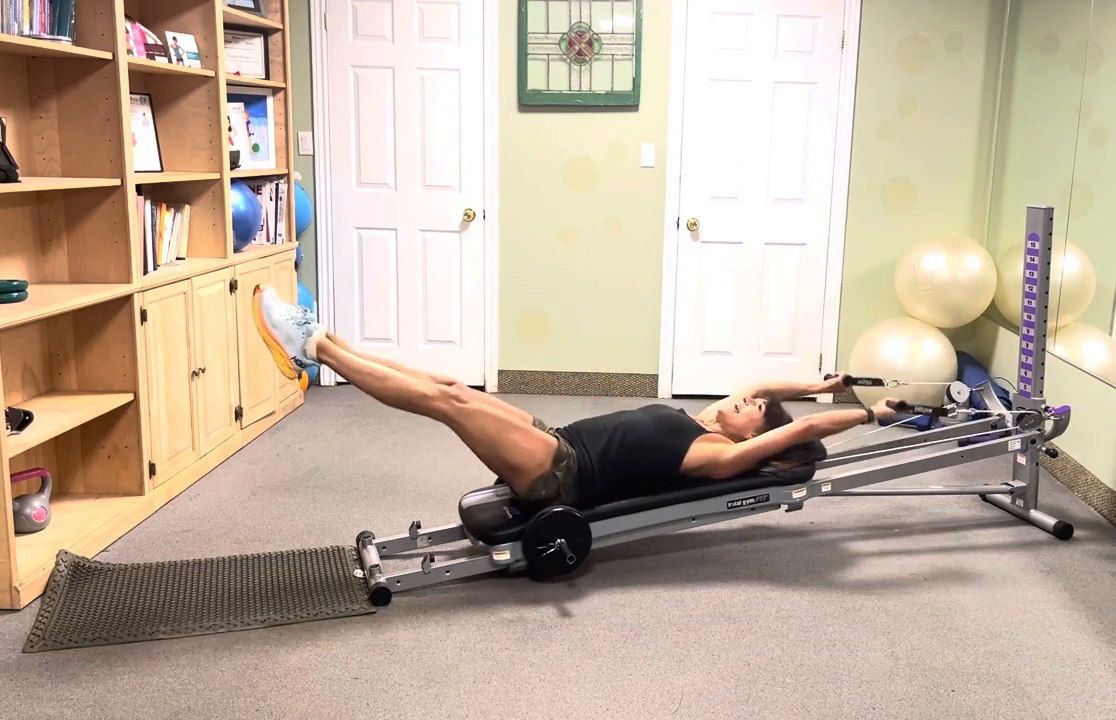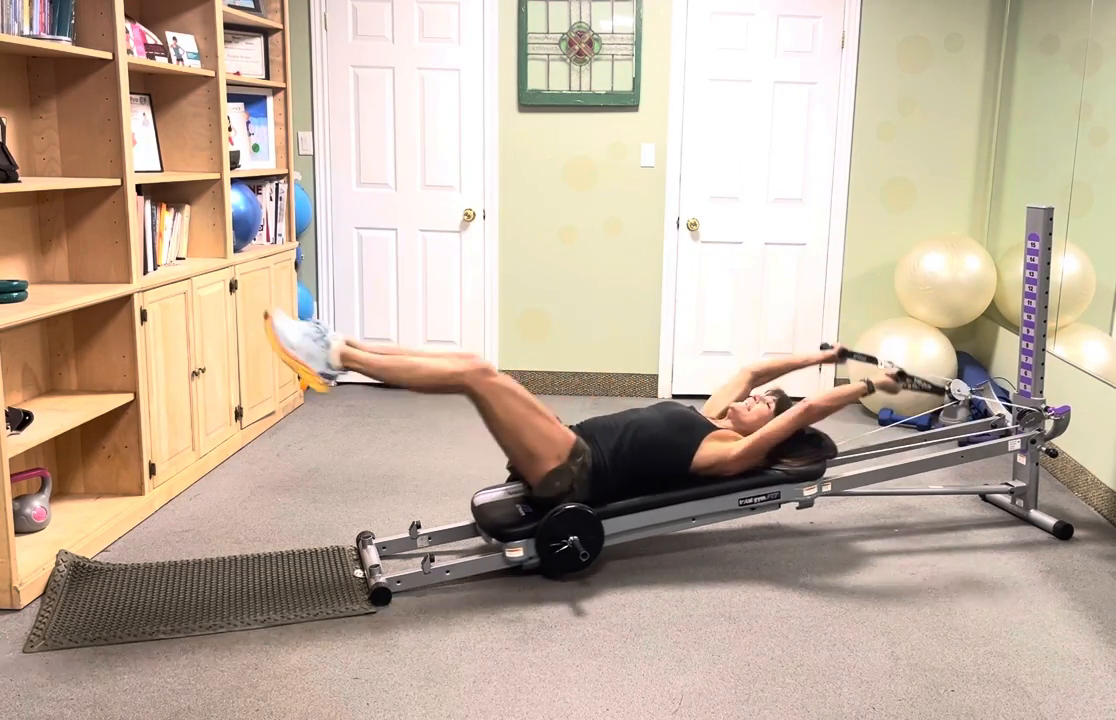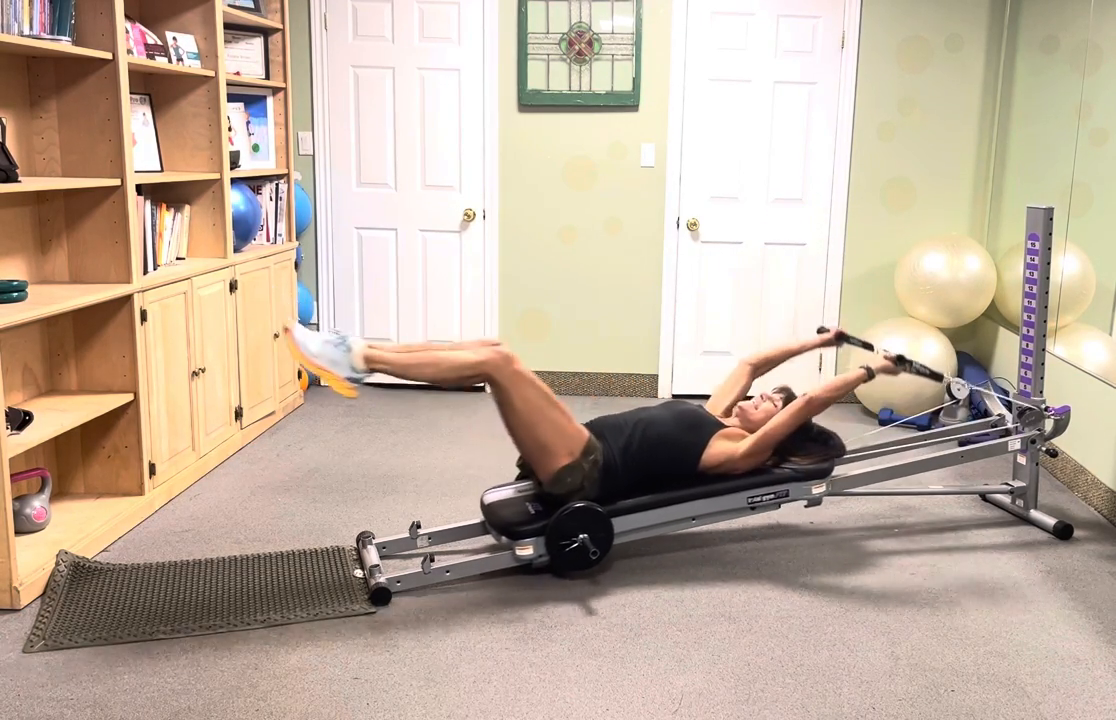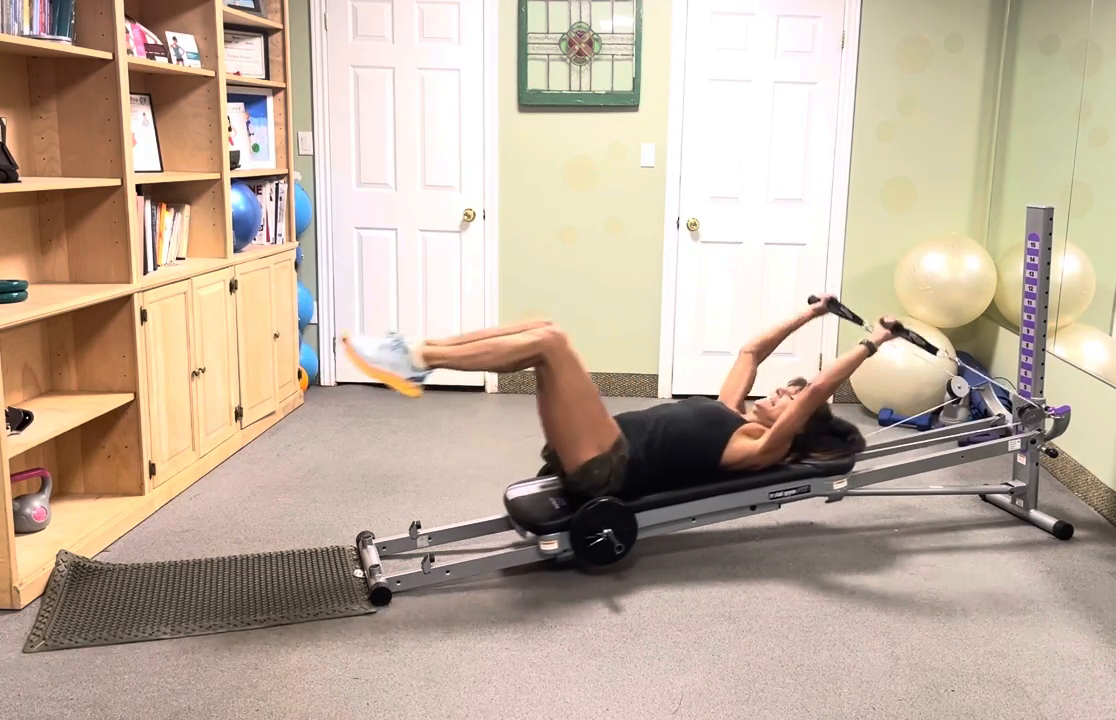
dt=0.1s
person 1, frame 1
left shoulder: (726, 459)
right shoulder: (703, 427)
left elbow: (796, 431)
right elbow: (758, 385)
left wrist: (867, 413)
right wrist: (818, 383)
left hip: (562, 475)
right hip: (559, 447)
left knee: (447, 398)
right knee: (449, 382)
left ankle: (317, 351)
right ankle: (319, 345)
person 1, frame 2
left shoulder: (734, 454)
right shoulder: (712, 422)
left elbow: (800, 414)
right elbow: (753, 369)
left wrist: (866, 387)
right wrist: (821, 357)
left hip: (573, 473)
right hip: (571, 445)
left knee: (476, 372)
right knee: (471, 366)
left ankle: (338, 357)
right ankle: (340, 349)
person 1, frame 3
left shoulder: (744, 455)
right shoulder: (720, 419)
left elbow: (808, 404)
right elbow: (752, 366)
left wrist: (868, 371)
right wrist: (817, 340)
left hip: (582, 474)
right hip: (582, 455)
left knee: (500, 360)
right knee: (496, 346)
left ankle: (362, 362)
right ankle: (362, 354)
person 1, frame 4
left shoulder: (763, 451)
right shoulder: (734, 414)
left elbow: (818, 389)
right elbow: (753, 348)
left wrist: (870, 345)
right wrist: (811, 313)
left hip: (607, 468)
right hip: (600, 453)
left knee: (552, 340)
right knee: (542, 334)
left ankle: (416, 358)
right ankle: (416, 355)
